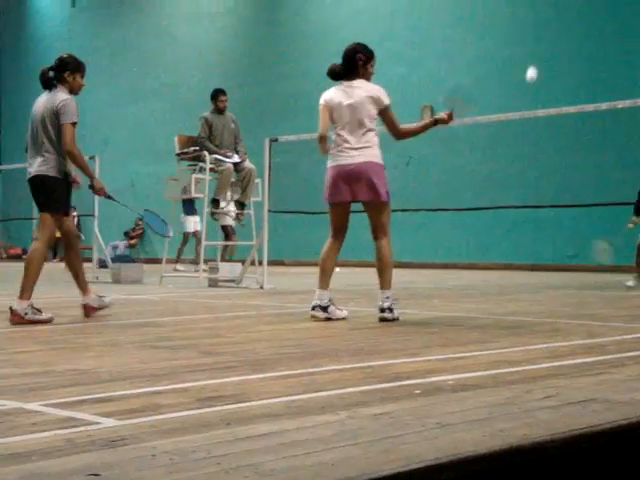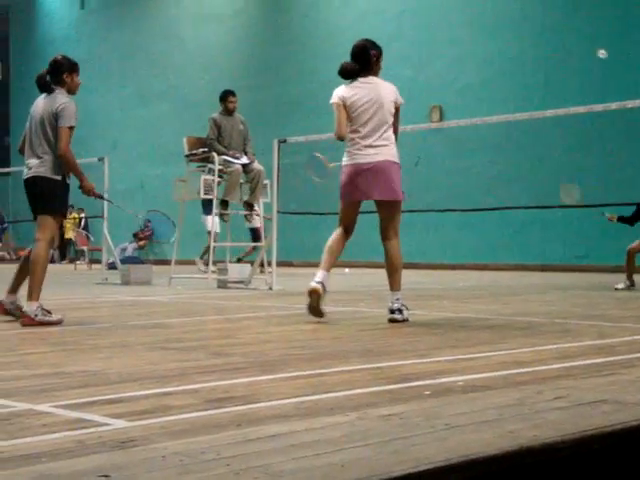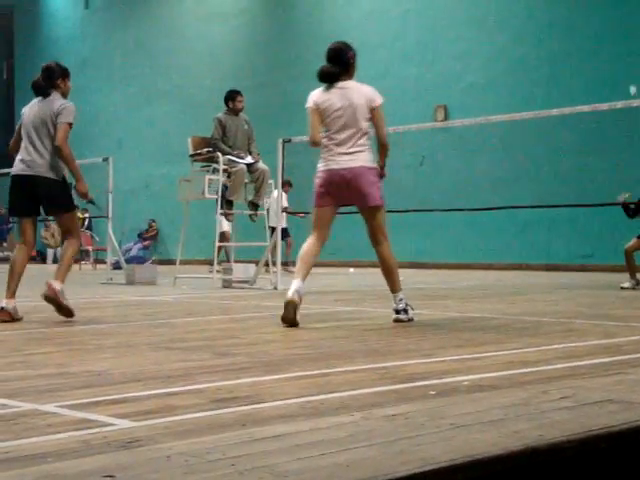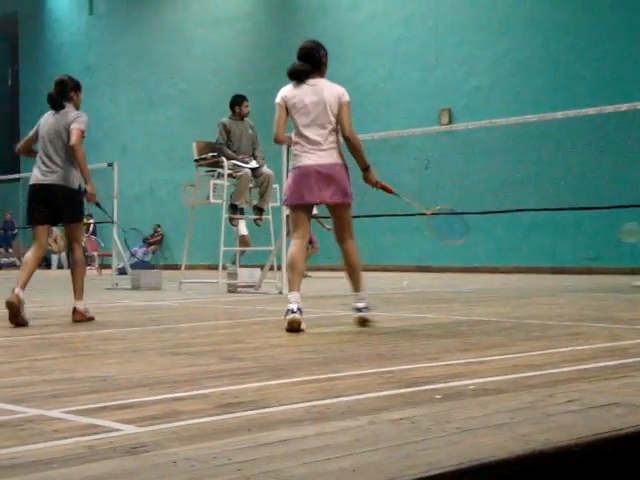
dt=0.3s
person 1, frame 1
left shoulder: (328, 96)
right shoulder: (376, 92)
left elbow: (322, 136)
right elbow: (397, 132)
right wrist: (433, 121)
left hip: (338, 168)
right hip: (368, 166)
left knee: (336, 236)
right knee: (381, 235)
left ankle: (321, 301)
right ankle: (386, 302)
person 1, frame 2
left shoulder: (342, 93)
right shoulder: (391, 90)
left elbow: (341, 134)
left hip: (354, 165)
right hip: (386, 164)
left knee: (343, 230)
right knee: (390, 236)
left ankle: (319, 281)
right ankle: (396, 304)
person 1, frame 3
left shoulder: (317, 97)
right shoulder: (368, 94)
left elbow: (314, 138)
right elbow: (383, 139)
right wrist: (381, 165)
left hip: (330, 172)
right hip: (362, 171)
left knee: (316, 237)
right knee: (380, 240)
left ankle: (295, 290)
right ankle: (401, 305)
person 1, frame 4
left shoulder: (287, 93)
right shoulder: (338, 91)
left elbow: (278, 137)
right elbow: (349, 135)
right wrist: (366, 169)
left hip: (302, 169)
right hip: (333, 167)
left knee: (299, 238)
right knee: (346, 237)
left ankle: (294, 306)
right ankle: (360, 302)
person 2, frame 1
left shoulder: (42, 100)
right shoulder: (66, 101)
left elbow: (30, 145)
right elbow: (69, 147)
right wrist: (93, 177)
left hip: (38, 174)
right hip: (52, 175)
left knee: (71, 236)
right knee: (43, 238)
left ankle: (87, 297)
right ankle: (22, 306)
person 2, frame 2
left shoulder: (40, 102)
right shoulder: (65, 104)
left elbow: (23, 147)
right elbow: (63, 150)
right wrist: (83, 179)
left hip: (33, 176)
right hip: (51, 177)
left knee: (45, 240)
right knee: (45, 240)
right ankle: (32, 308)
person 2, frame 3
left shoulder: (29, 107)
right shoulder: (64, 106)
right elbow: (60, 144)
right wrist: (79, 179)
right hip: (49, 177)
left knee: (25, 242)
right knee: (73, 236)
right ankle: (55, 285)
person 2, frame 4
left shoulder: (44, 118)
right shoulder: (77, 116)
left elbow: (21, 149)
right elbow: (75, 144)
right wrist: (88, 182)
left hip: (38, 184)
right hip: (65, 185)
left knee: (38, 246)
right knee: (76, 245)
left ankle: (17, 292)
right ankle: (79, 306)
person 3, frame 1
left shoulder: (231, 118)
right shoulder: (207, 118)
left elbow: (238, 139)
right elbow: (202, 140)
left wrist: (241, 152)
right wrist: (219, 151)
left hip: (233, 156)
right hip: (215, 156)
left knee: (250, 168)
right knee: (228, 167)
left ankle: (241, 202)
right ankle: (216, 200)
person 3, frame 2
left shoulder: (240, 119)
right shoulder: (215, 119)
left elbow: (247, 140)
right elbow: (211, 142)
left wrist: (249, 154)
right wrist: (227, 153)
left hip: (242, 157)
right hip: (223, 157)
left knee: (259, 170)
right knee: (236, 169)
left ankle: (250, 203)
right ankle: (225, 201)
person 3, frame 3
left shoulder: (245, 119)
right shoulder: (220, 119)
left elbow: (252, 140)
right elbow: (216, 142)
left wrist: (254, 153)
right wrist: (232, 152)
left hip: (246, 157)
right hip: (228, 157)
left knee: (264, 169)
right knee: (241, 168)
left ankle: (255, 202)
right ankle: (229, 201)
person 3, frame 4
left shoulder: (249, 124)
right shoulder: (225, 123)
left elbow: (256, 145)
right elbow: (220, 147)
left wrist: (259, 158)
right wrist: (237, 157)
left hip: (250, 161)
right hip: (233, 161)
left knee: (268, 174)
right knee: (246, 173)
left ankle: (260, 207)
right ankle: (235, 206)
